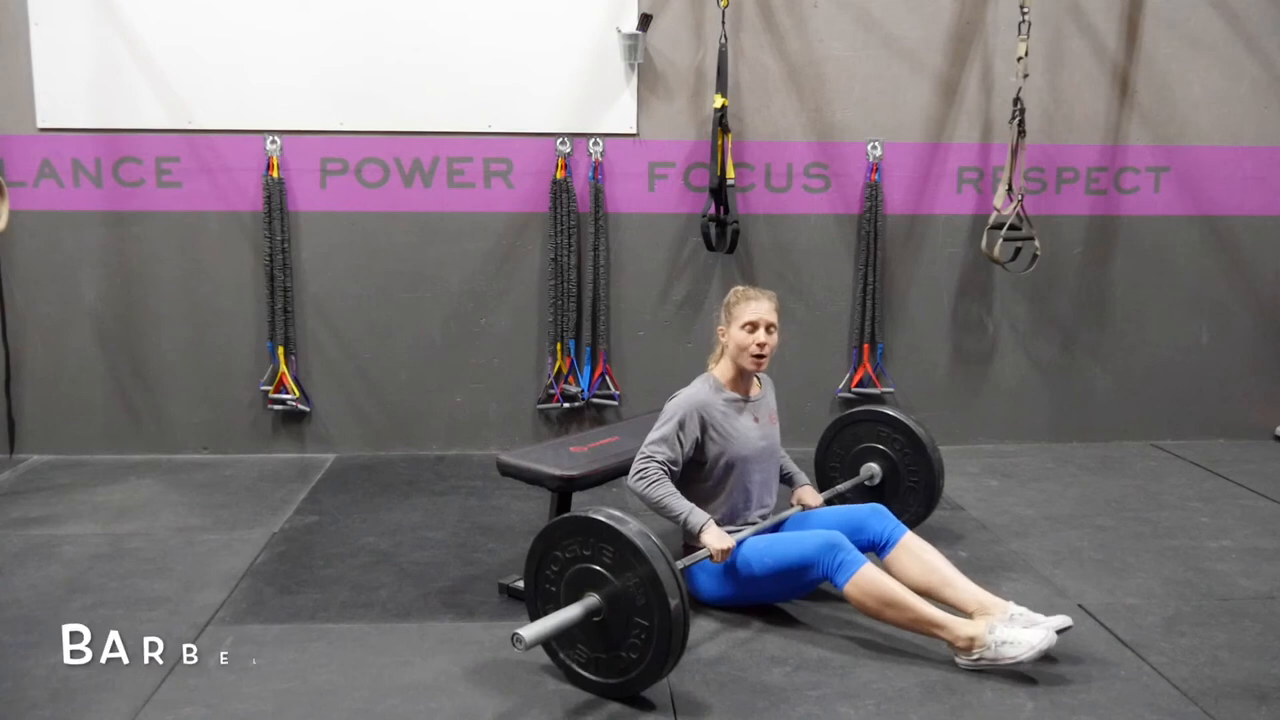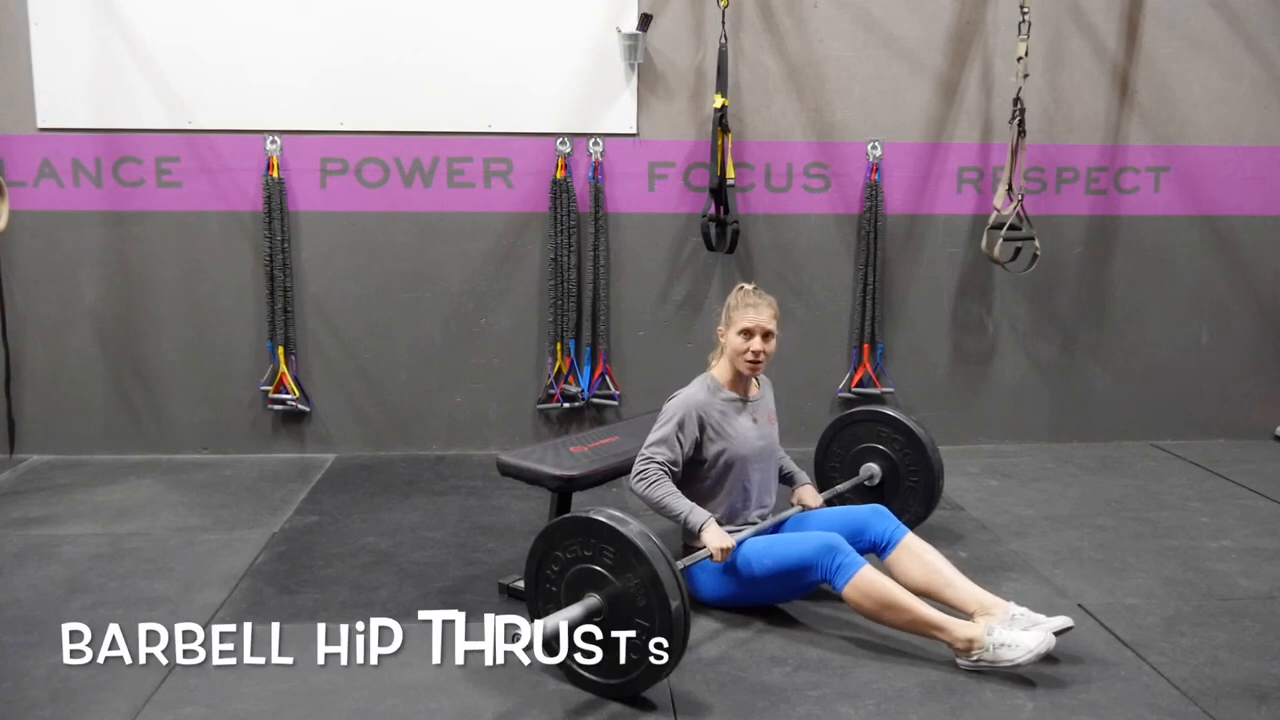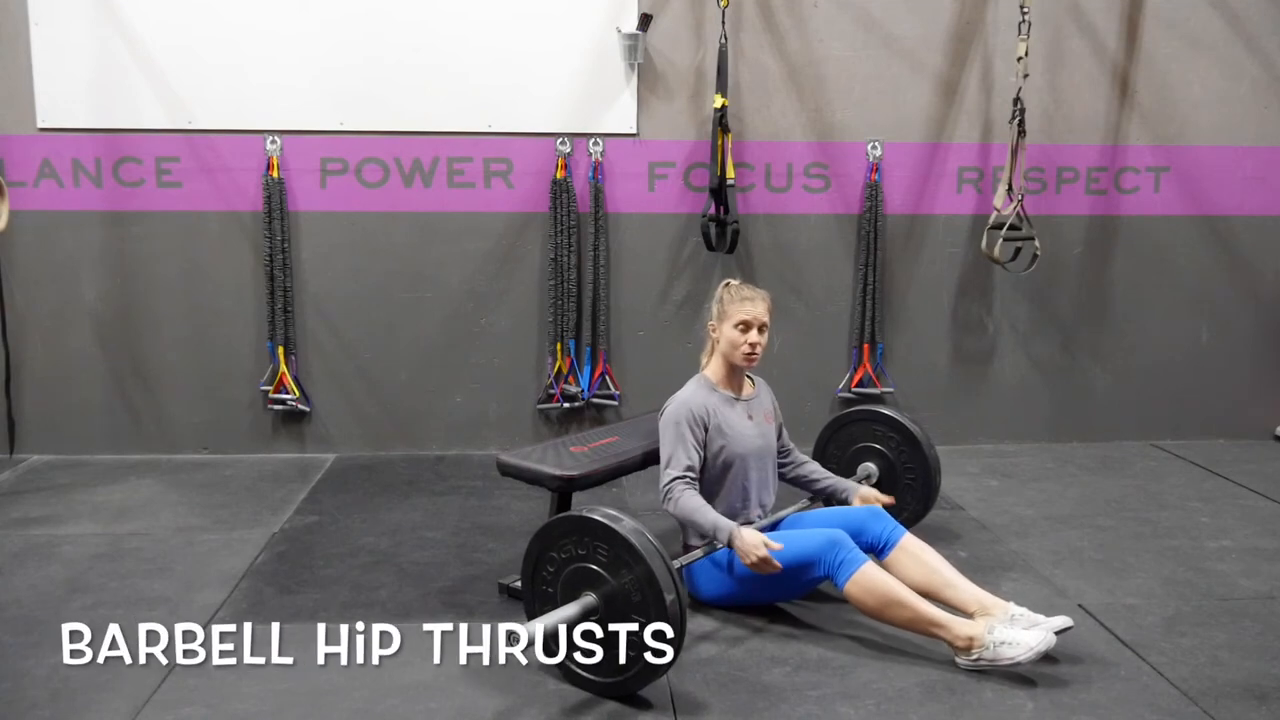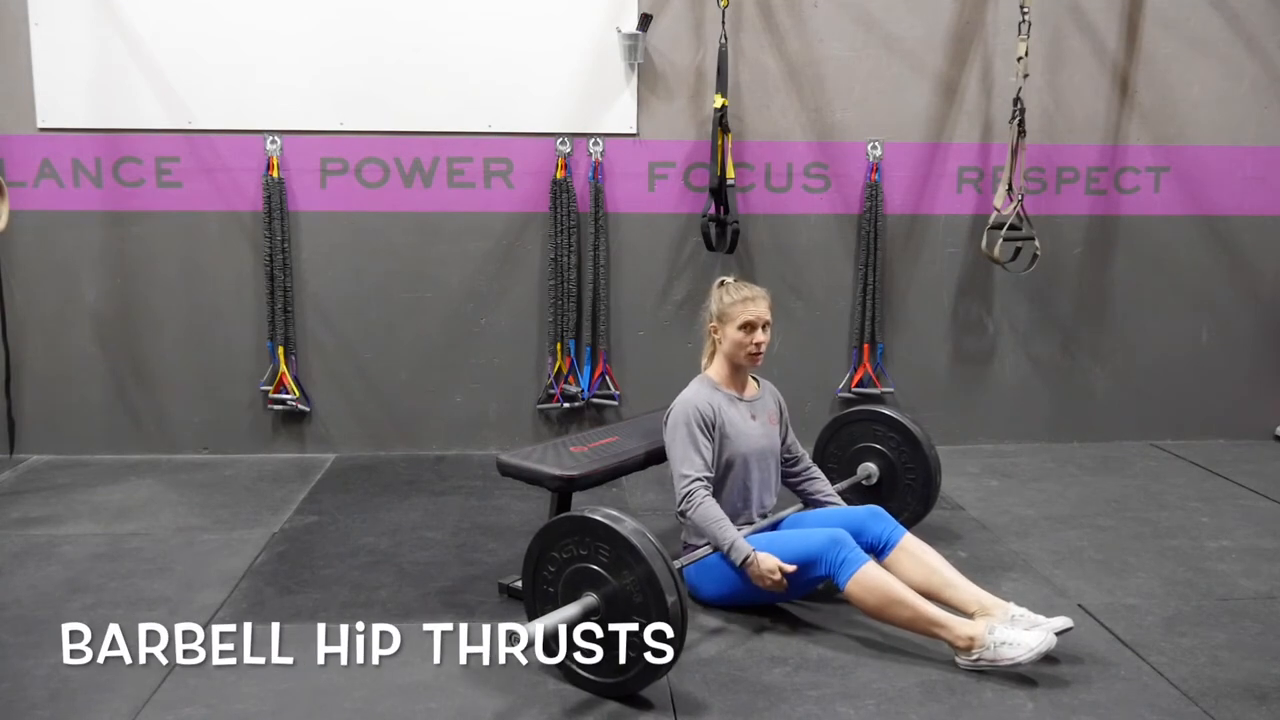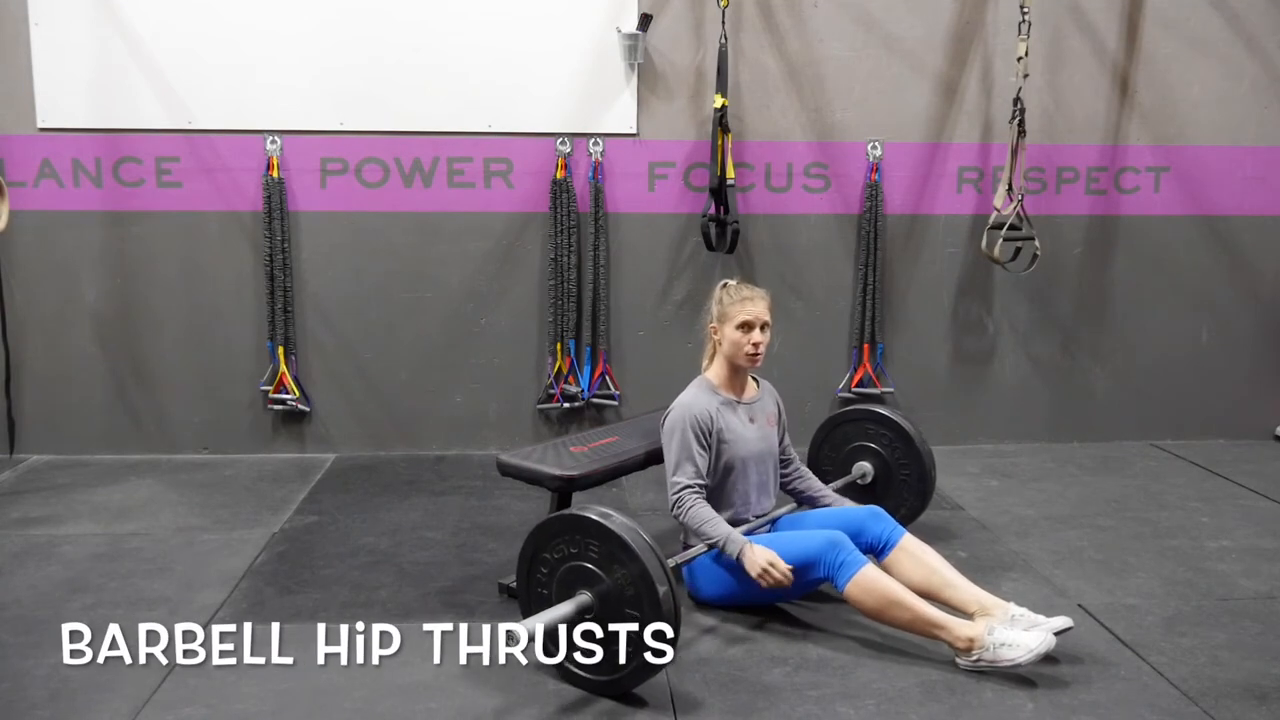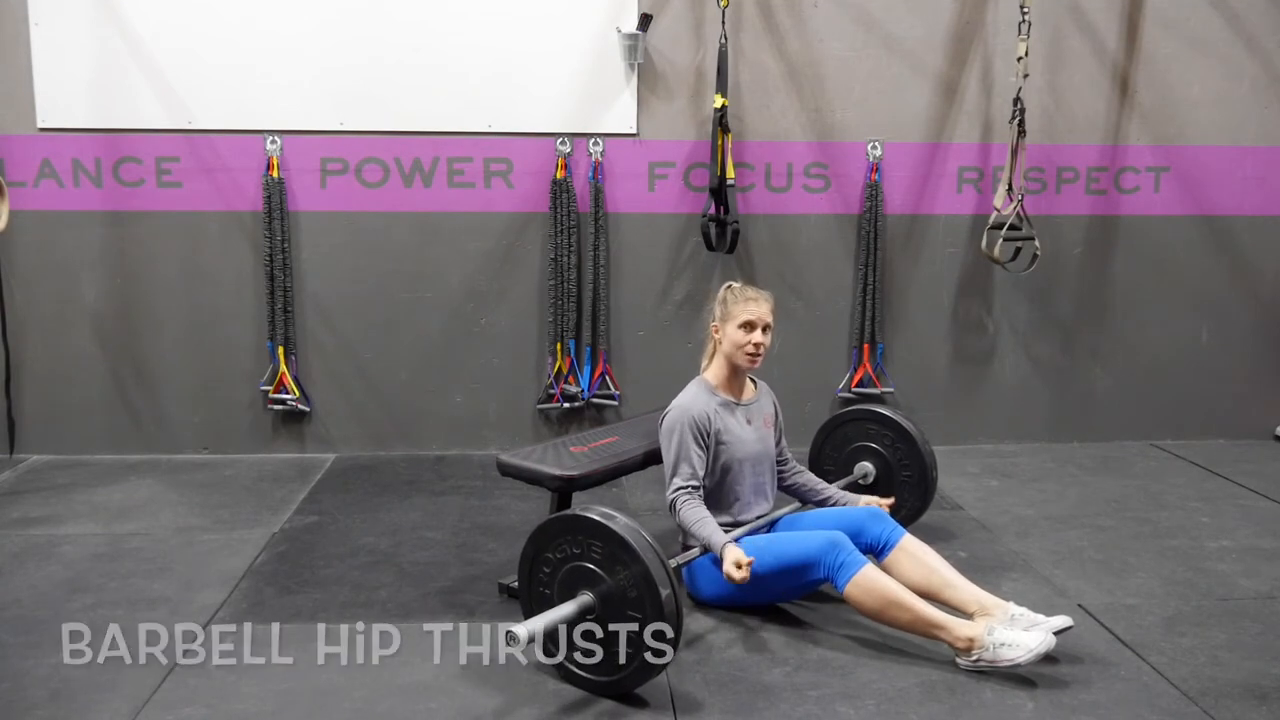
dt=0.7s
person 1, frame 1
left shoulder: (763, 388)
right shoulder: (694, 404)
right elbow: (644, 474)
left wrist: (799, 481)
right wrist: (703, 525)
left hip: (766, 533)
right hip: (716, 562)
left knee: (874, 519)
right knee: (829, 547)
left ankle: (993, 611)
right ankle: (966, 637)
person 1, frame 2
left shoulder: (761, 388)
right shoulder: (692, 405)
right elbow: (645, 475)
left wrist: (800, 481)
right wrist: (703, 524)
left hip: (765, 535)
right hip: (717, 563)
left knee: (874, 519)
right knee: (828, 550)
left ankle: (993, 612)
right ankle: (965, 639)
person 1, frame 3
left shoulder: (760, 392)
right shoulder: (689, 406)
left elbow: (787, 461)
right elbow: (676, 491)
left wrist: (849, 490)
right wrist: (733, 534)
left hip: (766, 537)
right hip: (716, 560)
left knee: (871, 520)
right knee: (831, 545)
left ankle: (991, 611)
right ankle: (967, 638)
person 1, frame 4
left shoulder: (767, 394)
right shoulder: (694, 406)
left elbow: (799, 468)
right elbow: (693, 496)
left wrist: (848, 519)
right wrist: (747, 558)
left hip: (765, 533)
right hip: (716, 559)
left knee: (870, 520)
right knee: (832, 545)
left ankle: (994, 612)
right ankle: (967, 638)
person 1, frame 5
left shoulder: (766, 395)
right shoulder: (692, 410)
left elbow: (789, 470)
right elbow: (686, 500)
left wrist: (845, 509)
right wrist: (744, 550)
left hip: (766, 532)
right hip: (716, 560)
left knee: (870, 520)
right knee: (831, 547)
left ankle: (994, 613)
right ankle: (968, 639)
person 1, frame 6
left shoulder: (763, 396)
right shoulder: (689, 411)
right elbow: (683, 498)
left wrist: (851, 500)
right wrist: (724, 548)
left hip: (764, 535)
right hip: (714, 563)
left knee: (870, 520)
right knee: (831, 548)
left ankle: (994, 612)
right ankle: (967, 639)
